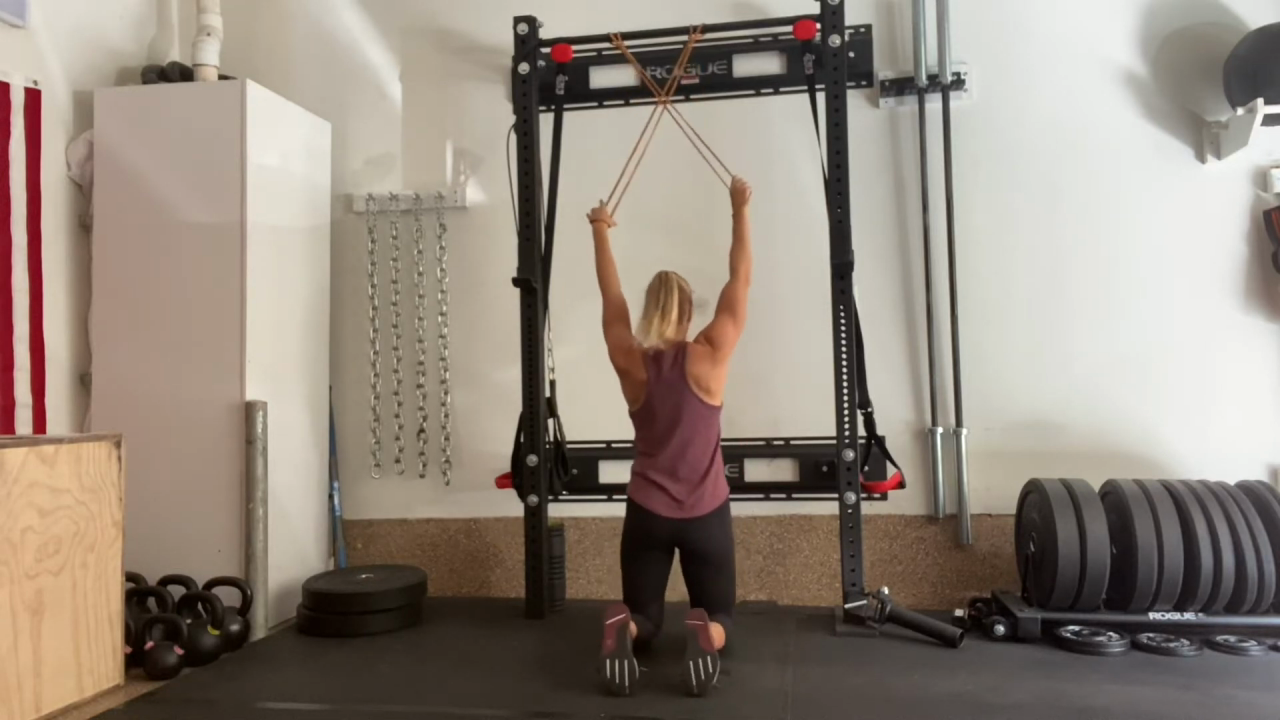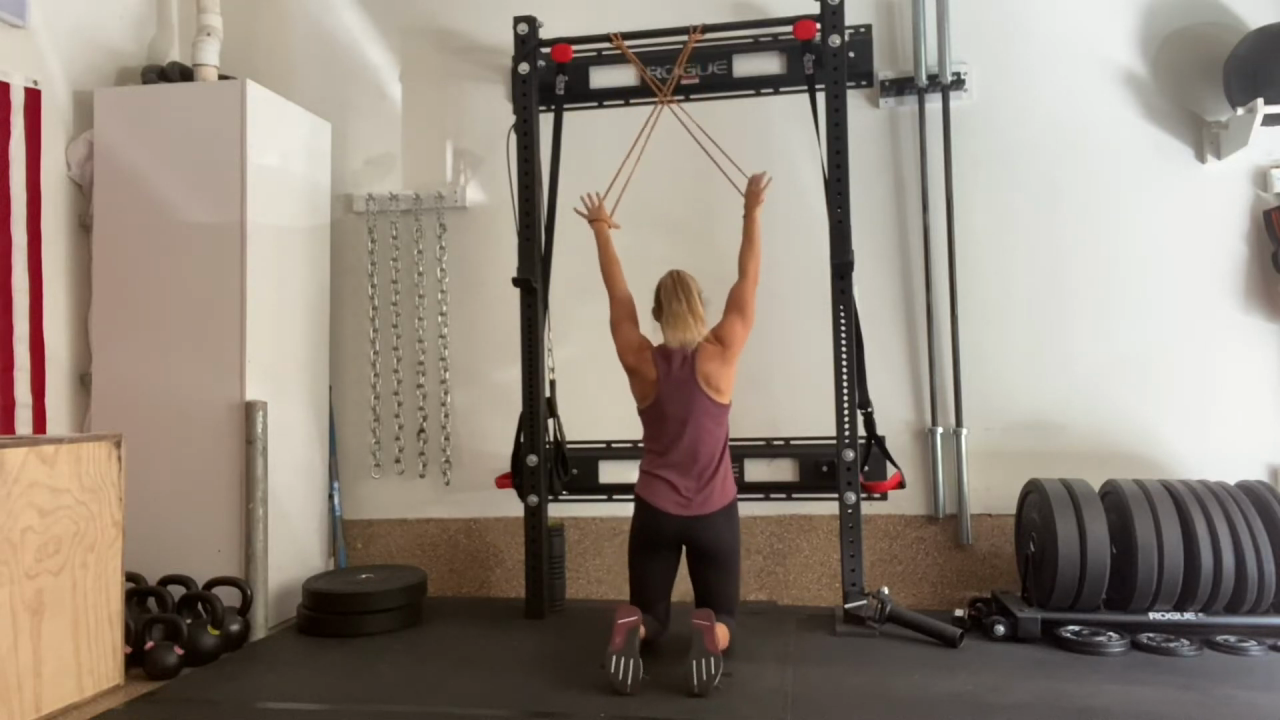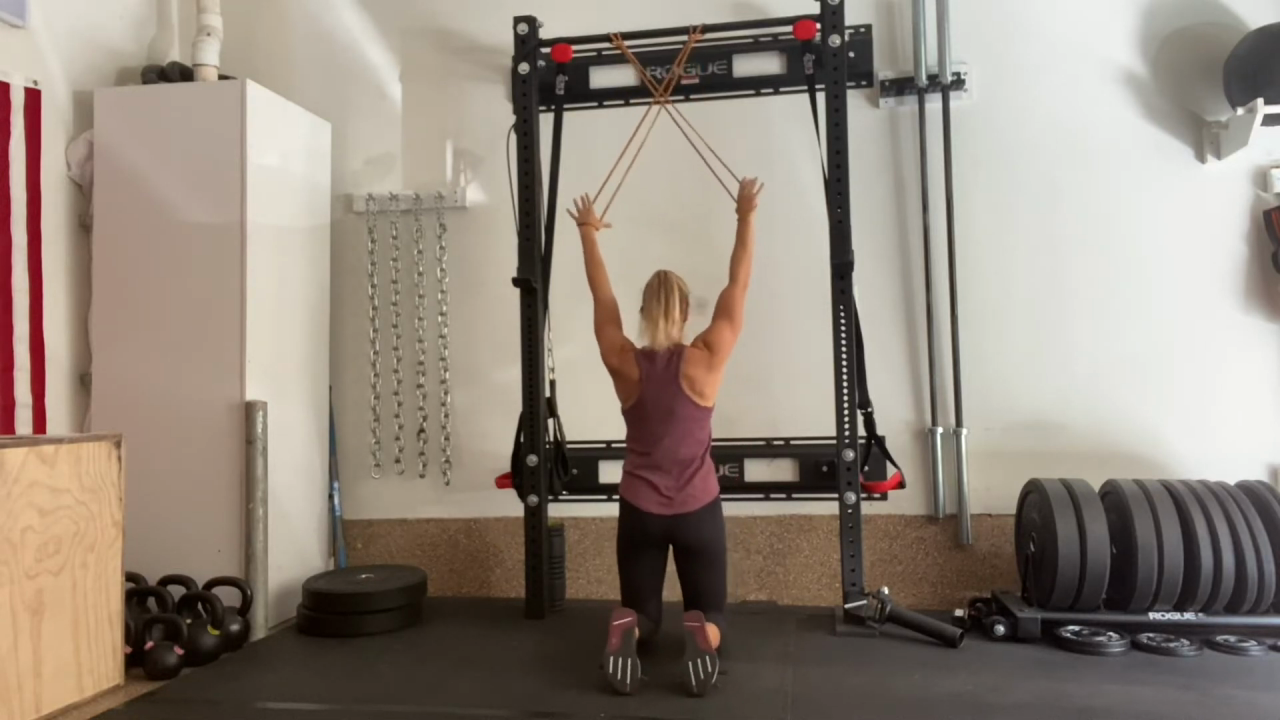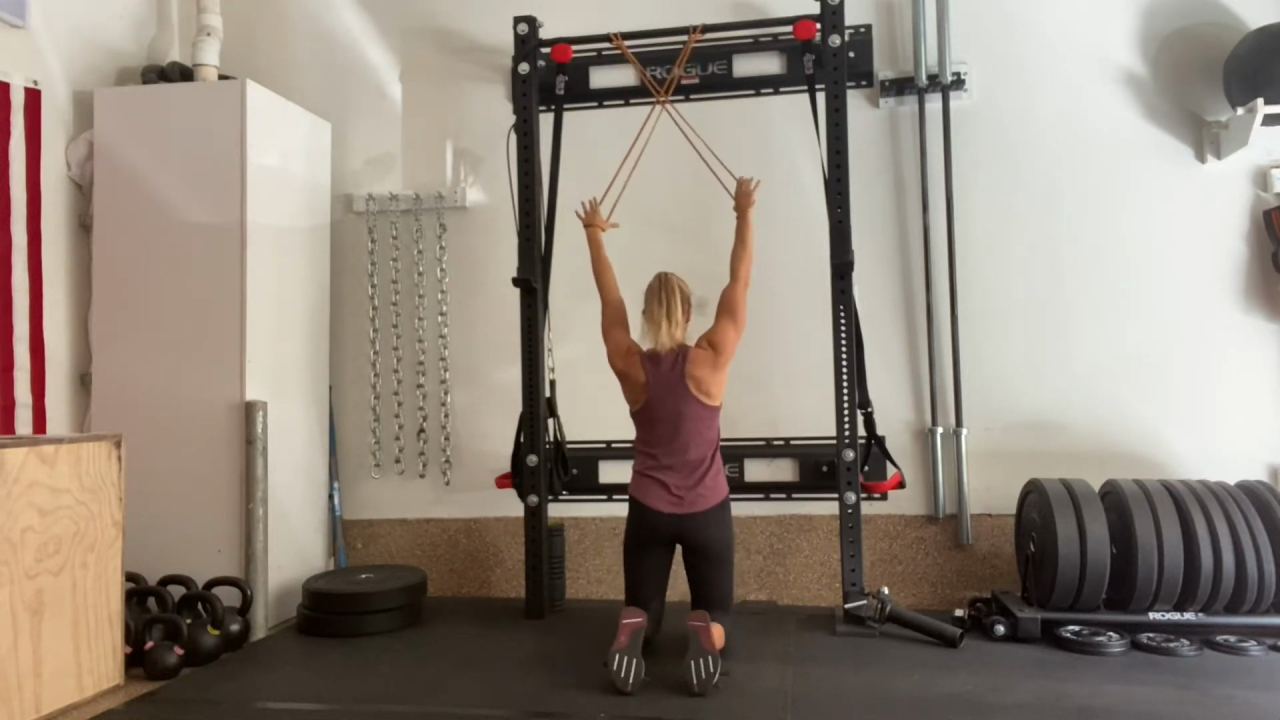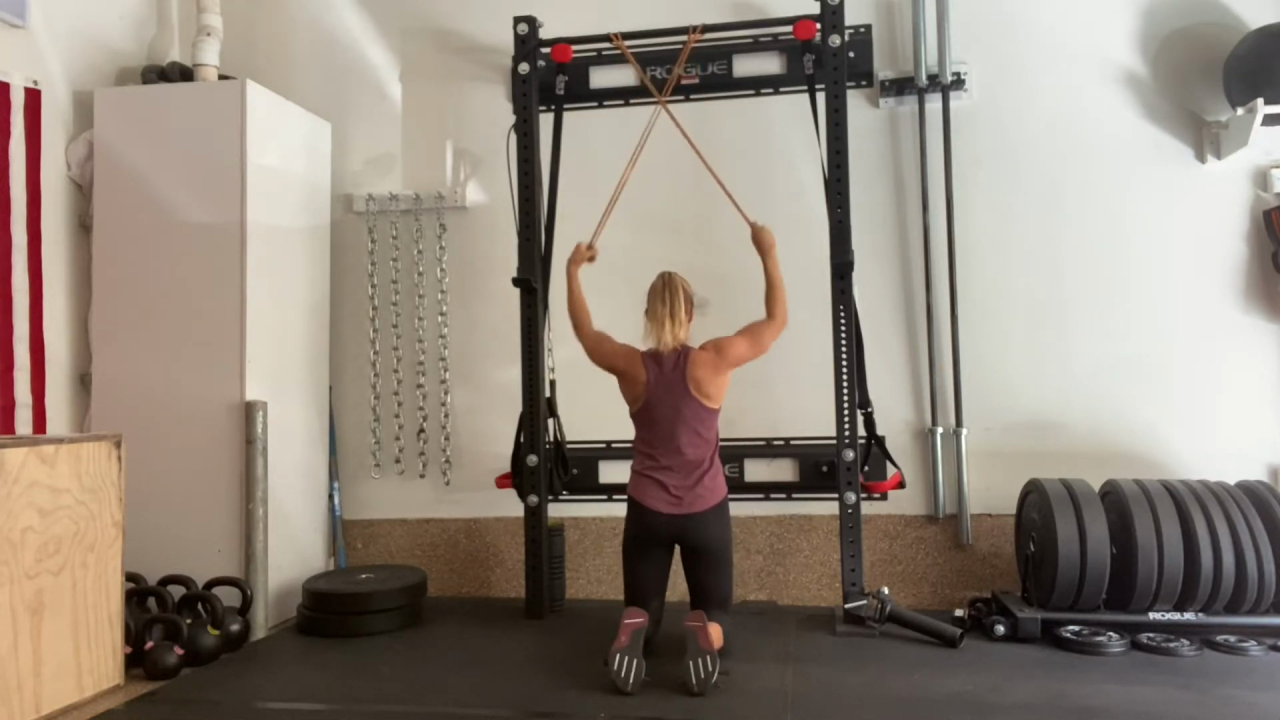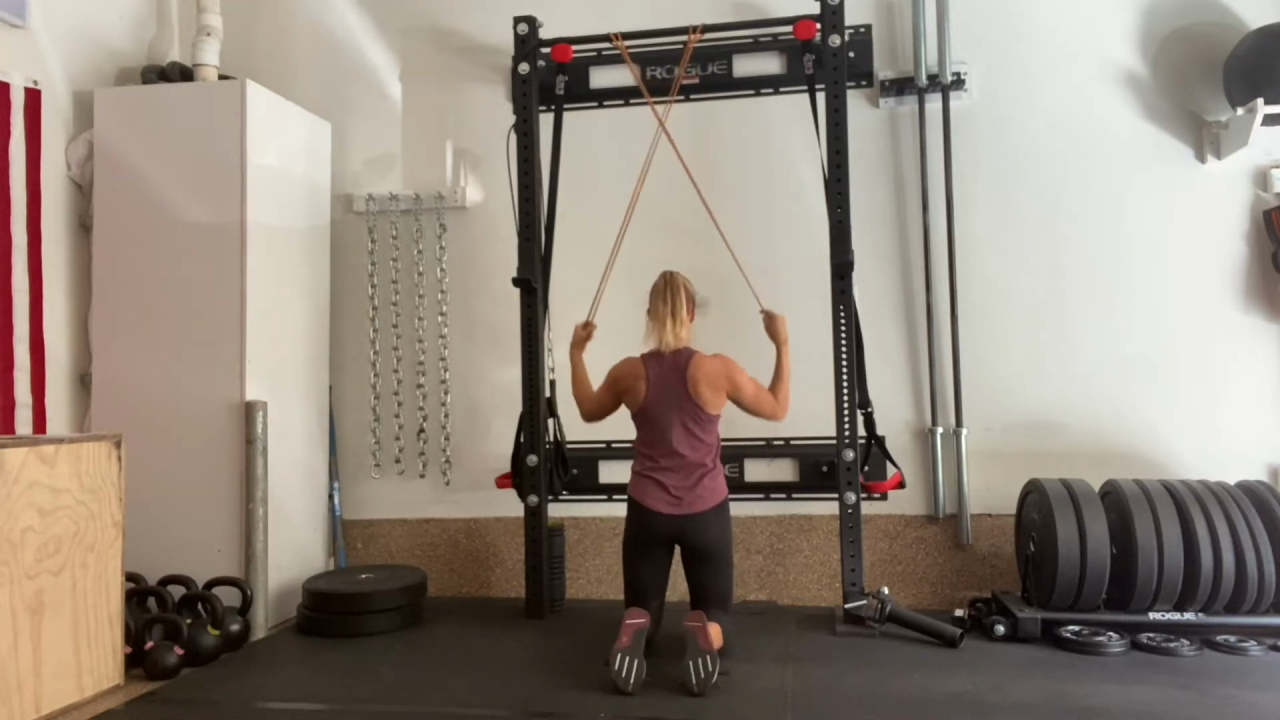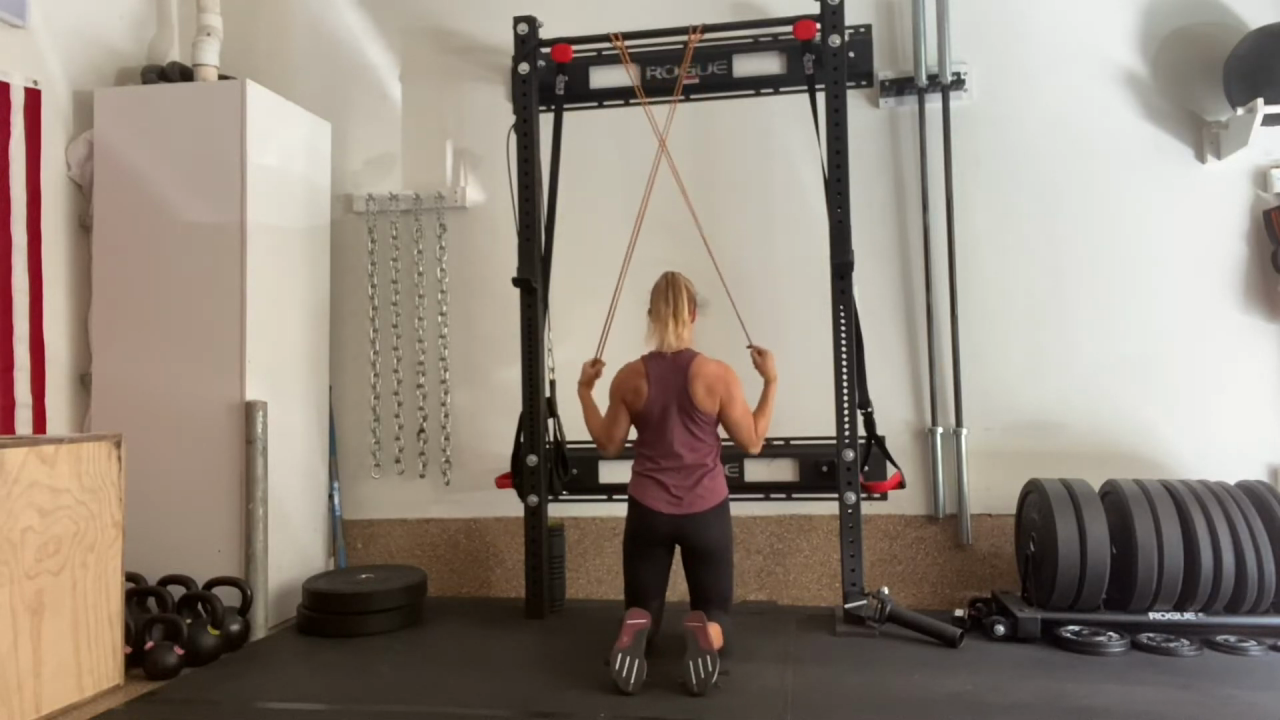
dt=0.3s
person 1, frame 1
left shoulder: (631, 363)
right shoulder: (709, 358)
left elbow: (611, 294)
right elbow: (740, 281)
left wrist: (600, 230)
right wrist: (740, 210)
left hip: (648, 512)
right hip: (705, 513)
left knee: (645, 615)
right knee: (718, 615)
left ankle: (623, 628)
right ankle: (704, 634)
person 1, frame 2
left shoulder: (640, 362)
right shoulder: (719, 358)
left elbow: (617, 292)
right elbow: (748, 281)
left wrist: (601, 229)
right wrist: (752, 211)
left hip: (655, 511)
right hip: (713, 512)
left knee: (648, 613)
right knee: (721, 614)
left ankle: (631, 632)
right ankle: (709, 636)
person 1, frame 3
left shoulder: (624, 364)
right shoulder: (704, 362)
left elbow: (602, 296)
right elbow: (736, 288)
left wrist: (587, 232)
right wrist: (746, 217)
left hip: (640, 511)
right hip: (698, 511)
left knee: (640, 611)
right knee: (709, 612)
left ankle: (626, 632)
right ankle: (699, 635)
person 1, frame 4
left shoulder: (629, 366)
right shoulder: (709, 362)
left elbow: (609, 295)
right elbow: (739, 284)
left wrist: (593, 233)
right wrist: (744, 214)
left hip: (648, 510)
right hip: (706, 511)
left knee: (642, 608)
right knee: (714, 611)
left ankle: (632, 632)
right ankle: (705, 635)
person 1, frame 5
left shoulder: (631, 367)
right shoulder: (711, 363)
left elbow: (584, 328)
right elbow: (777, 320)
left wrist: (572, 271)
right wrist: (767, 253)
left hip: (647, 510)
right hip: (706, 510)
left knee: (642, 605)
right knee: (714, 611)
left ankle: (633, 631)
right ankle: (703, 633)
person 1, frame 6
left shoulder: (628, 373)
right shoulder: (717, 369)
left elbow: (588, 410)
right elbow: (777, 408)
left wrist: (577, 356)
right wrist: (781, 344)
left hip: (647, 510)
right hip: (705, 510)
left knee: (642, 605)
right knee: (713, 609)
left ankle: (634, 631)
right ankle: (704, 633)
person 1, frame 7
left shoulder: (630, 376)
right shoulder: (717, 374)
left elbow: (608, 445)
right elbow: (753, 442)
left wrist: (585, 390)
right wrist: (771, 380)
left hip: (648, 510)
right hip: (706, 510)
left knee: (642, 607)
right knee: (713, 611)
left ankle: (634, 633)
right ankle: (704, 635)
